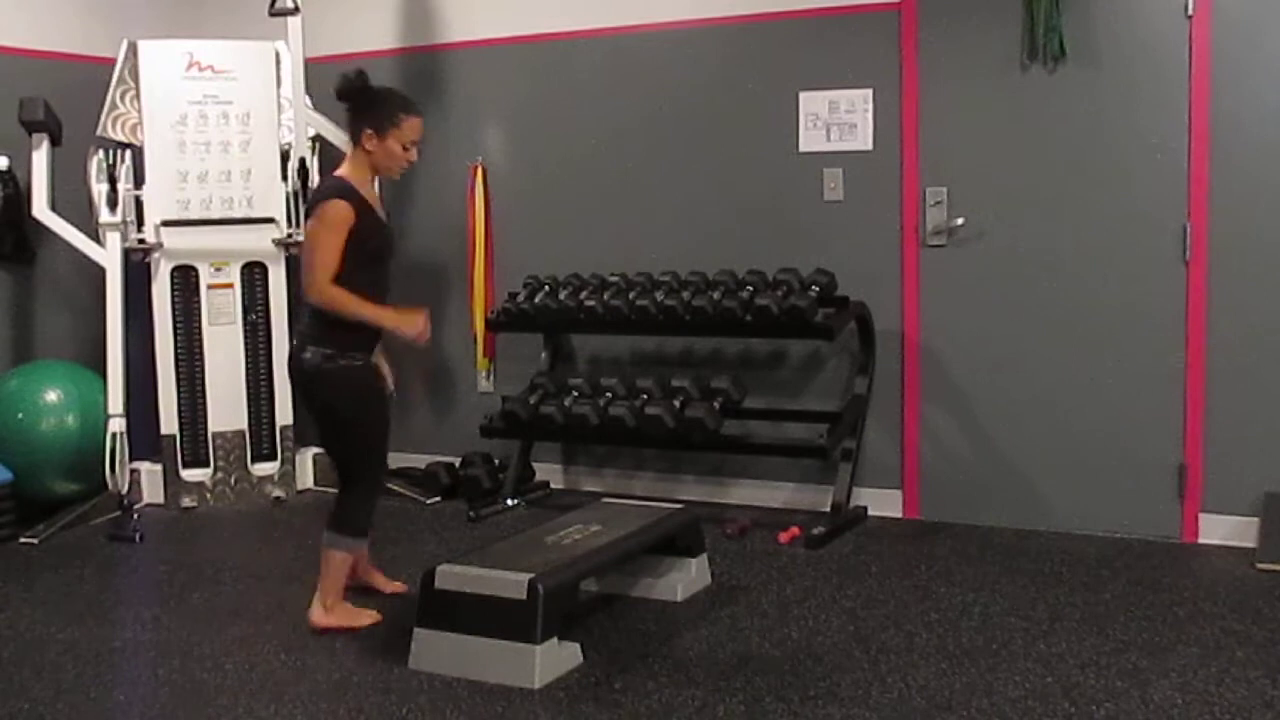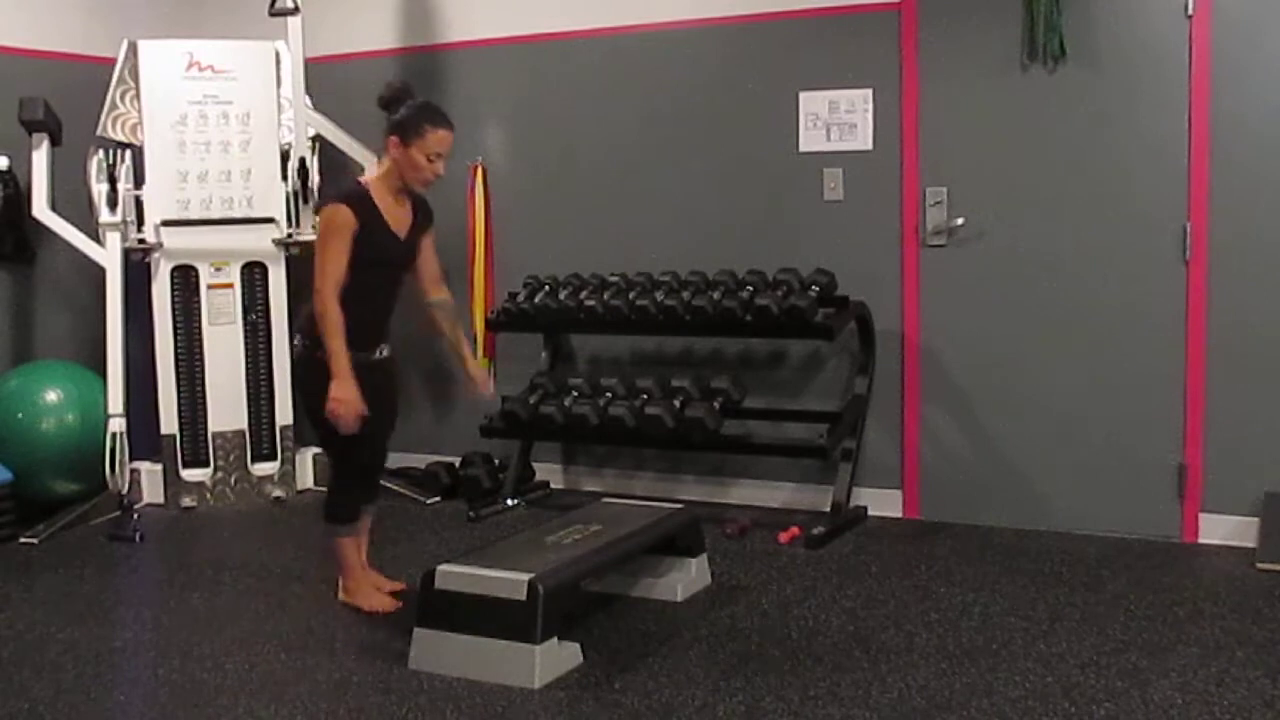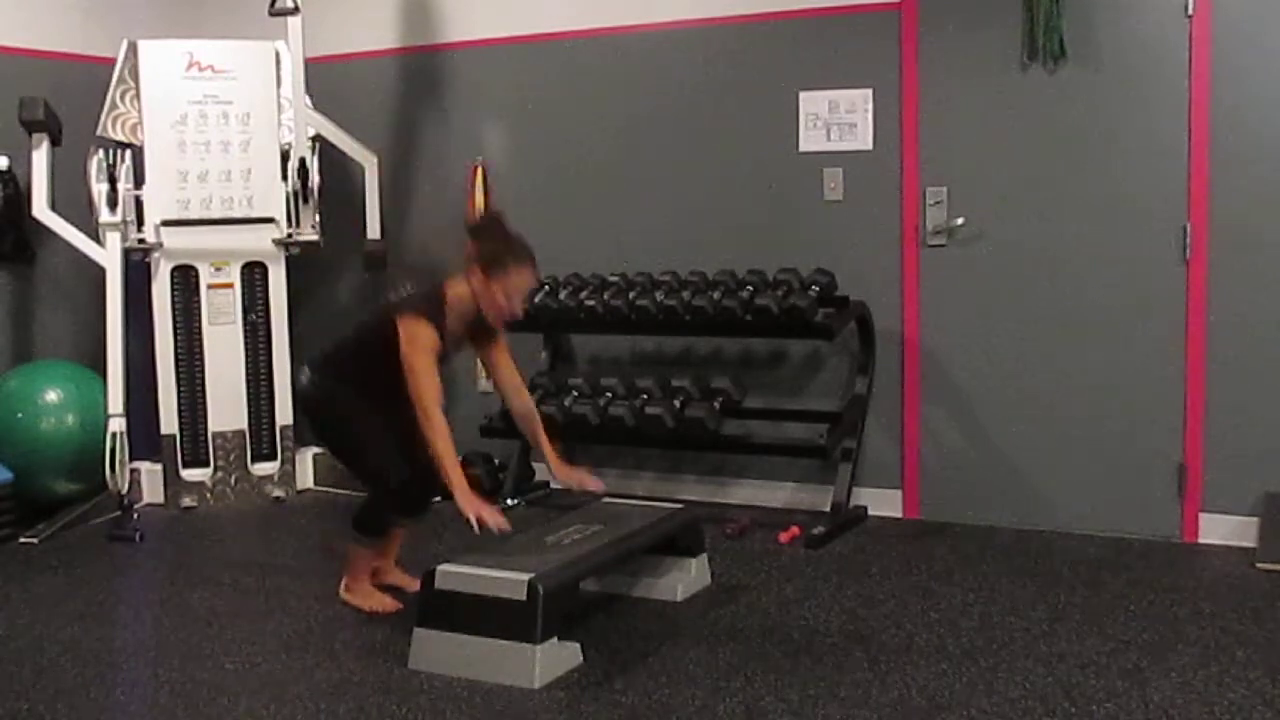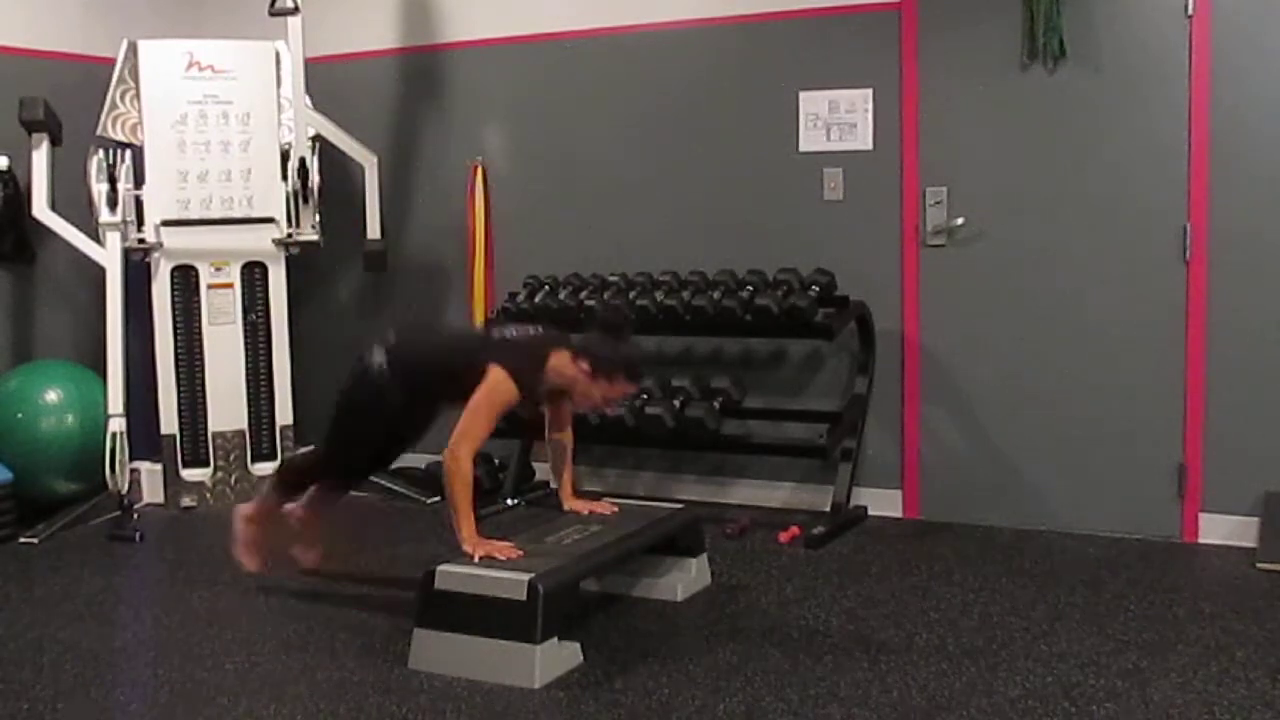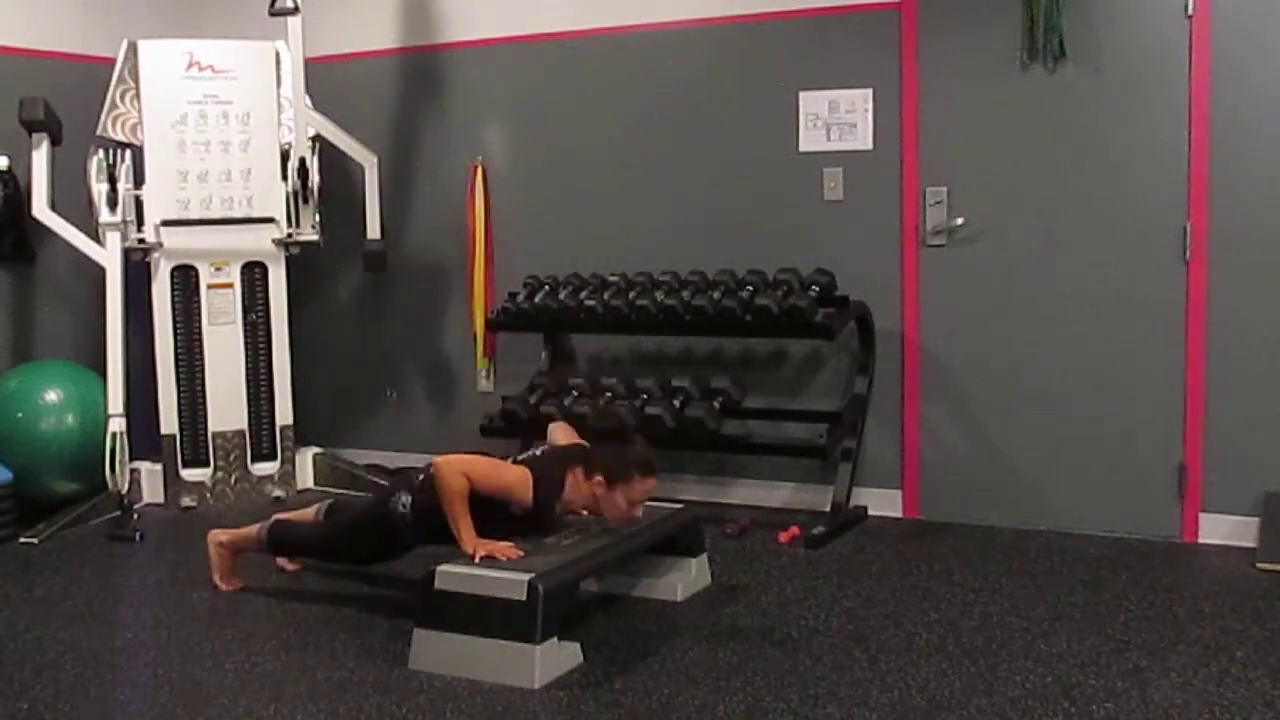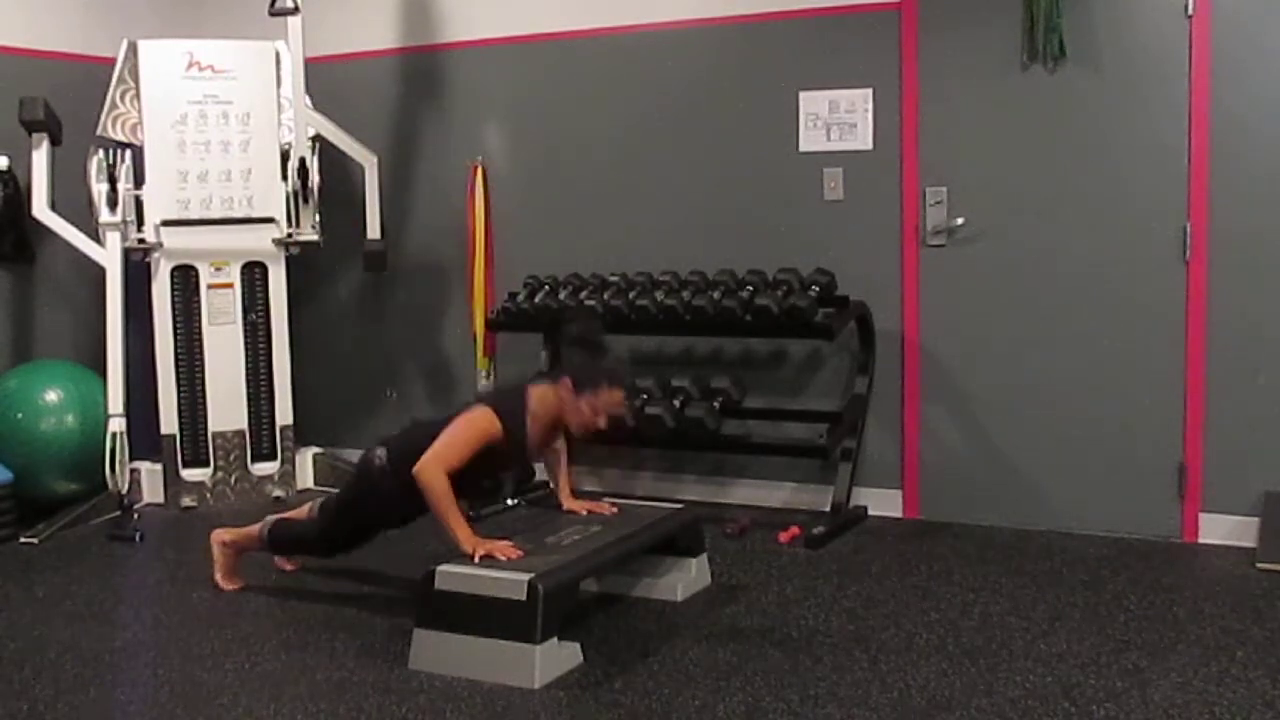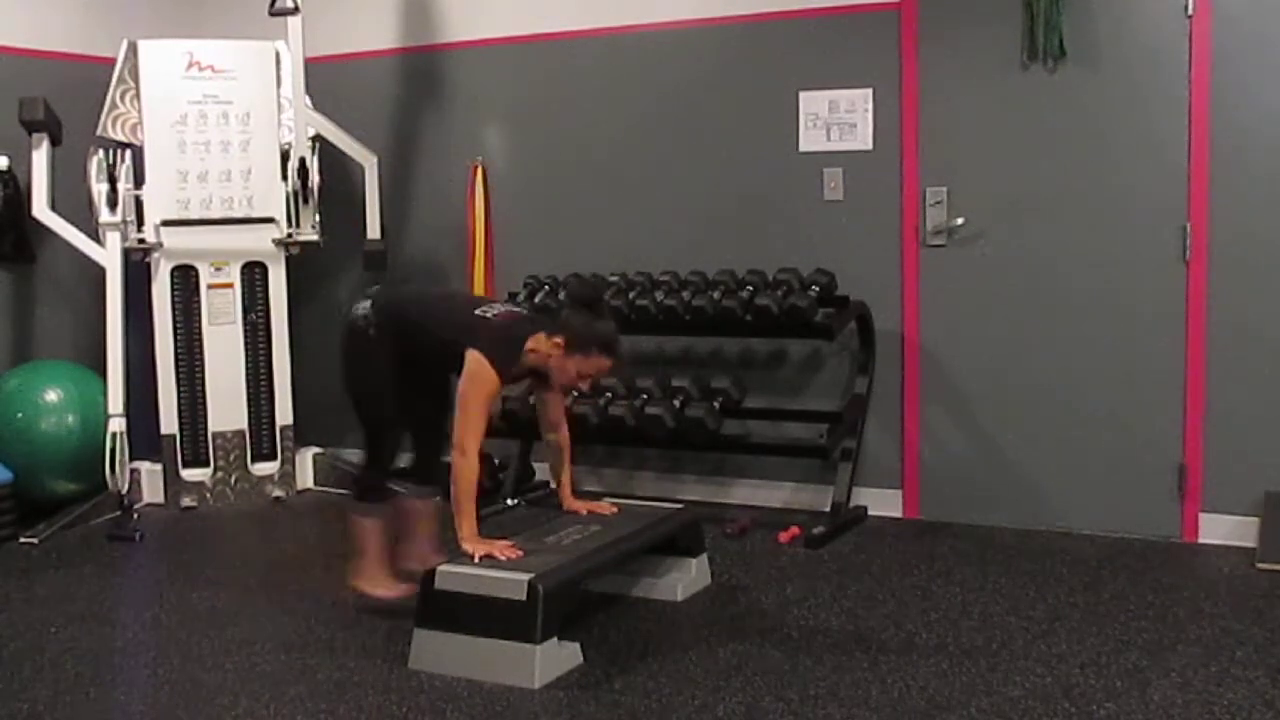
dt=0.4s
person 1, frame 1
left shoulder: (355, 194)
right shoulder: (339, 200)
right elbow: (319, 288)
left wrist: (375, 353)
right wrist: (396, 320)
left hip: (335, 358)
right hip: (335, 363)
left knee: (362, 470)
right knee: (364, 475)
left ankle: (359, 569)
right ankle: (328, 603)
person 1, frame 2
left shoulder: (419, 212)
right shoulder: (346, 207)
left elbow: (434, 289)
right elbow: (325, 296)
left wrist: (467, 356)
right wrist: (340, 376)
left hip: (376, 356)
right hip: (328, 359)
left knee: (370, 465)
right knee: (351, 466)
left ankle: (361, 566)
right ankle: (350, 581)
person 1, frame 3
left shoulder: (483, 320)
right shoulder: (422, 315)
left elbow: (516, 394)
right elbow: (429, 412)
left wrist: (555, 463)
right wrist: (464, 495)
left hip: (381, 393)
right hip: (328, 390)
left knee: (425, 475)
right knee: (395, 479)
left ankle: (383, 566)
right ankle: (355, 582)
person 1, frame 4
left shoulder: (562, 366)
right shoulder: (514, 371)
left elbow: (559, 431)
right elbow: (458, 455)
left wrist: (567, 496)
right wrist: (469, 538)
left hip: (417, 385)
right hip: (389, 380)
left knee: (365, 463)
right knee: (340, 460)
left ankle: (304, 519)
right ankle: (255, 516)
person 1, frame 5
left shoulder: (580, 460)
right shoulder: (532, 488)
left elbow: (557, 425)
right elbow: (446, 467)
left wrist: (570, 508)
right wrist: (472, 542)
left hip: (428, 497)
right hip: (416, 509)
left knee: (348, 522)
right knee: (332, 543)
left ankle: (293, 521)
right ankle: (227, 542)
person 1, frame 6
left shoulder: (555, 406)
right shoulder: (500, 418)
right elbow: (427, 470)
left wrist: (566, 496)
right wrist: (467, 540)
left hip: (420, 477)
right hip: (396, 470)
right knee: (329, 538)
left ankle: (294, 522)
right ankle: (230, 542)
person 1, frame 7
left shoulder: (549, 352)
right shoulder: (495, 353)
left elbow: (554, 429)
right elbow: (466, 449)
left wrist: (567, 495)
right wrist: (469, 537)
left hip: (425, 342)
right hip: (375, 331)
left knee: (433, 447)
right knee: (384, 447)
left ankle: (416, 551)
right ankle: (368, 568)
